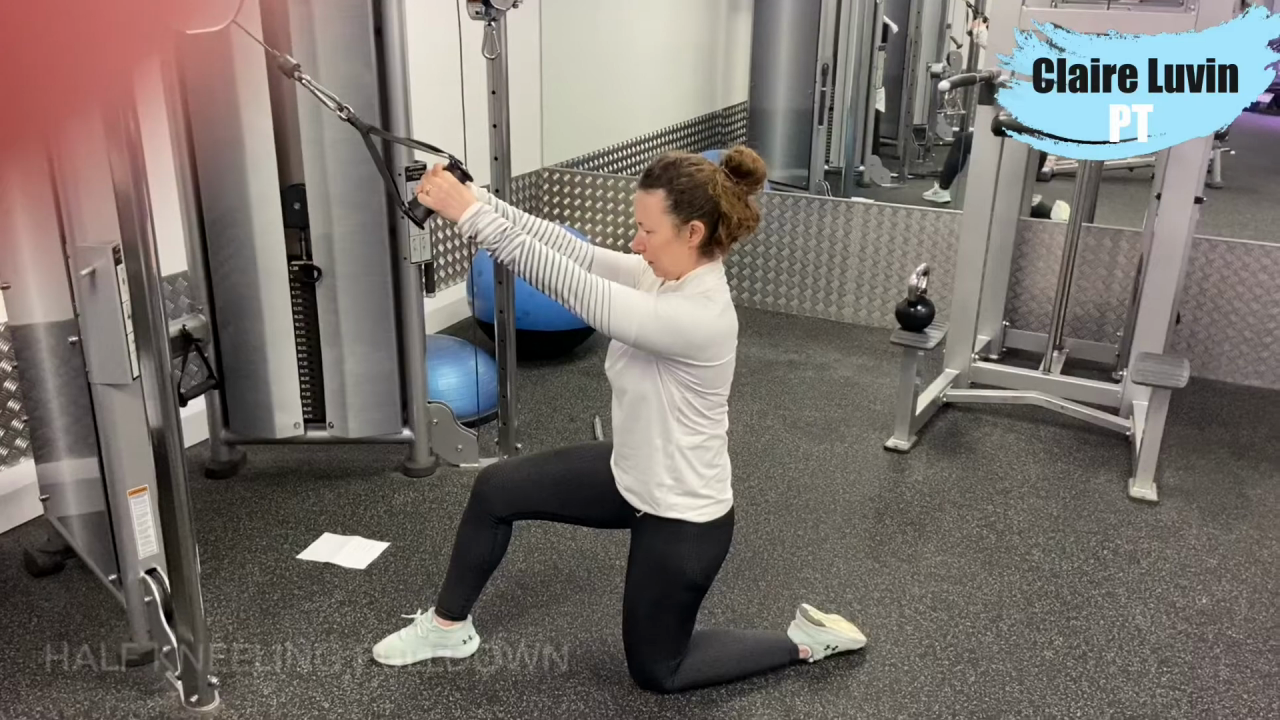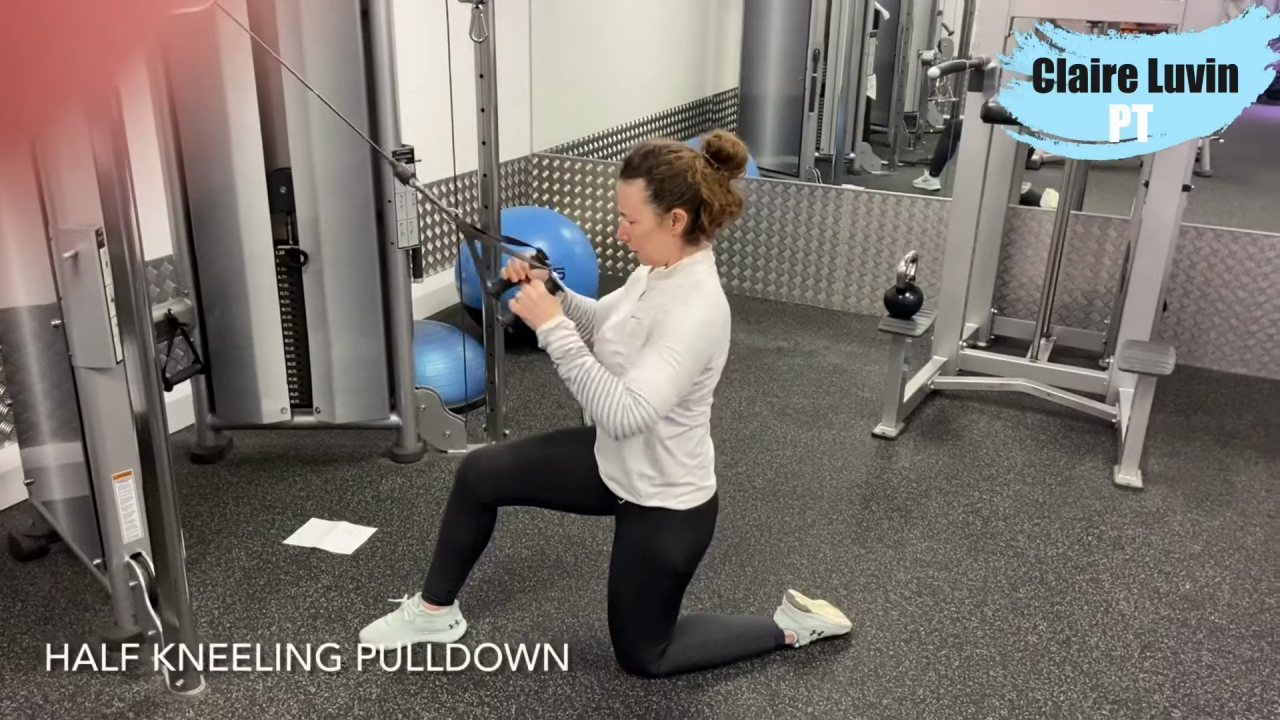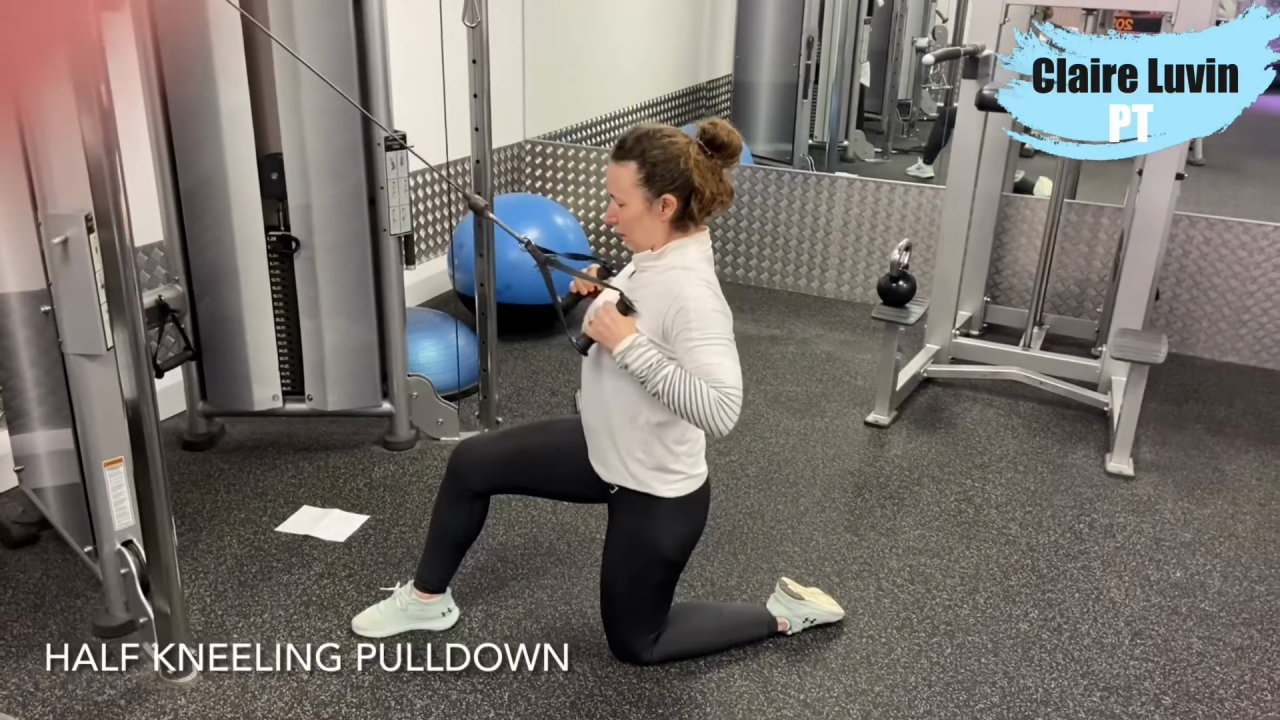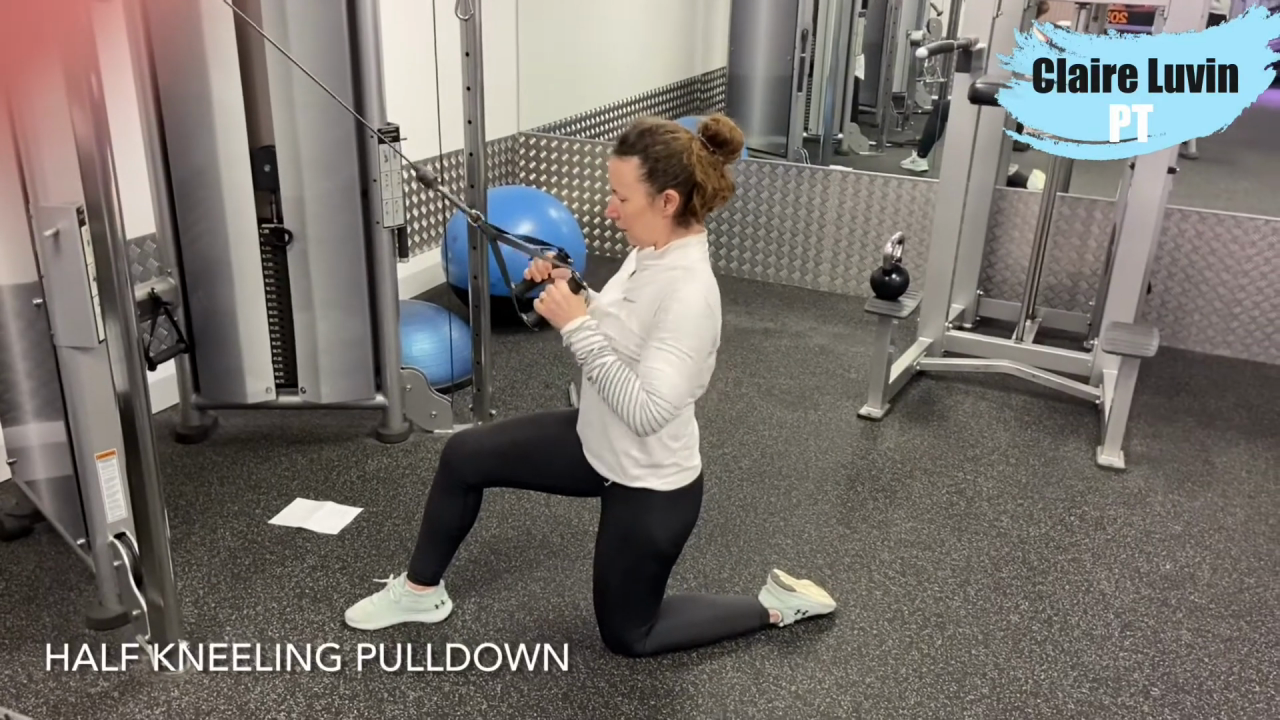
dt=0.7s
person 1, frame 1
left shoulder: (700, 315)
right shoulder: (669, 273)
left elbow: (575, 288)
right elbow: (573, 250)
left wrist: (473, 216)
right wrist: (475, 197)
left hip: (683, 515)
right hip: (632, 472)
left knee: (656, 669)
right knee: (495, 489)
left ankle: (807, 639)
right ankle: (449, 626)
person 1, frame 2
left shoulder: (696, 309)
right shoulder: (662, 269)
left elbow: (621, 412)
right elbow: (603, 324)
left wrist: (550, 326)
right wrist: (548, 290)
left hip: (665, 502)
right hip: (615, 462)
left knee: (641, 654)
right knee: (480, 474)
left ankle: (792, 624)
right ankle: (435, 611)
person 1, frame 3
left shoulder: (691, 291)
right shoulder: (658, 255)
left elbow: (720, 410)
left wrist: (629, 344)
right wrist: (604, 292)
left hip: (658, 490)
right hip: (605, 447)
left knee: (635, 641)
right knee: (471, 463)
left ankle: (784, 612)
right ankle: (427, 598)
person 1, frame 4
left shoulder: (688, 293)
right shoulder: (652, 255)
left elbow: (646, 412)
left wrist: (576, 326)
right wrist: (572, 293)
left hip: (651, 485)
right hip: (600, 443)
left knee: (627, 633)
right knee: (465, 456)
left ankle: (777, 604)
right ankle: (420, 591)
